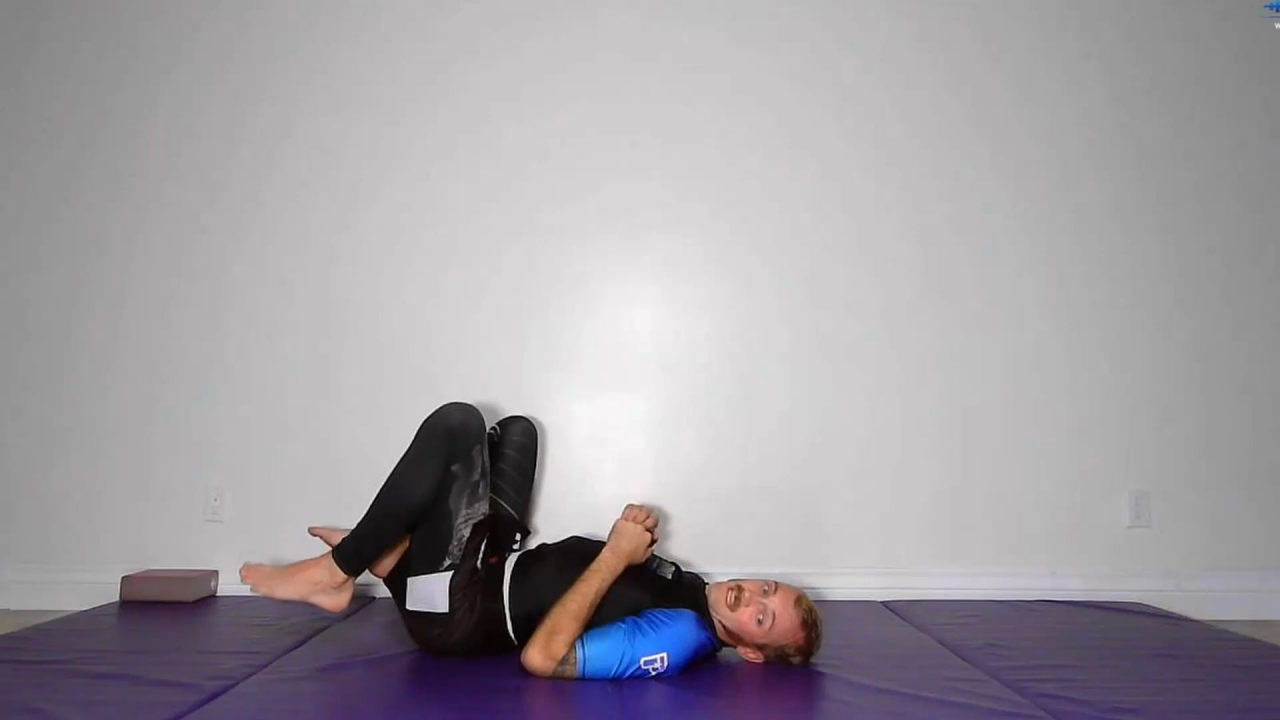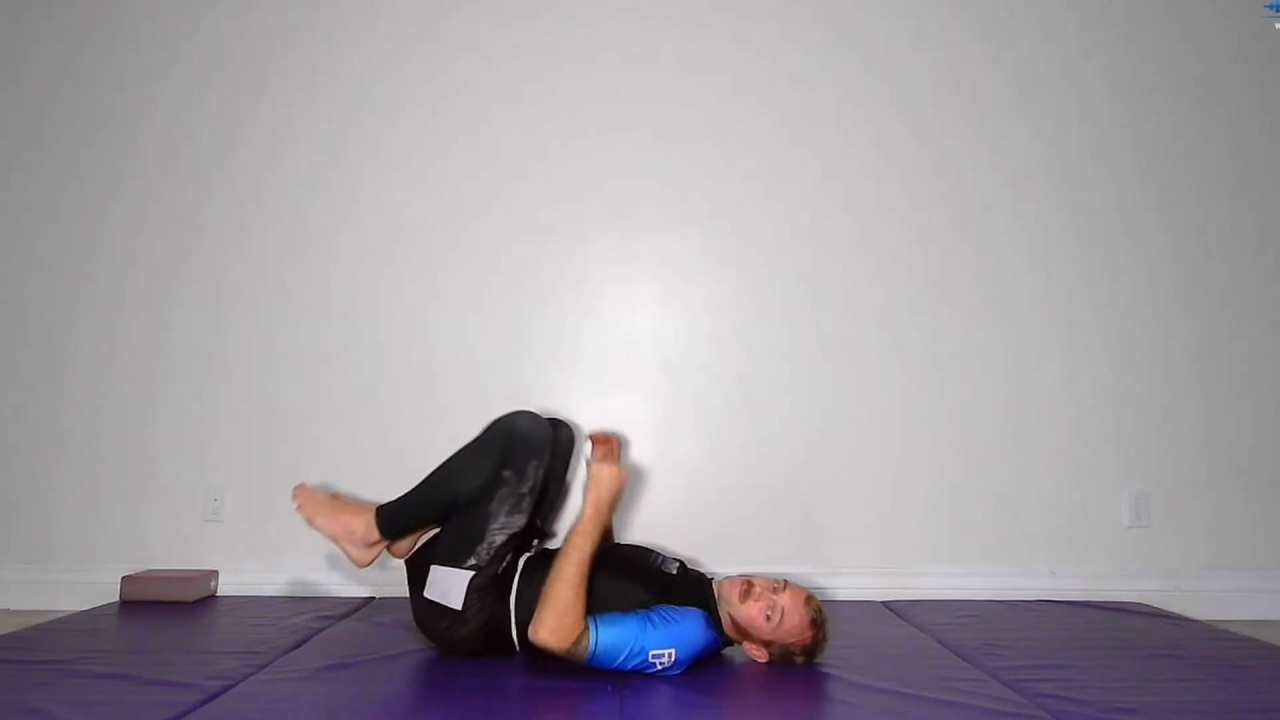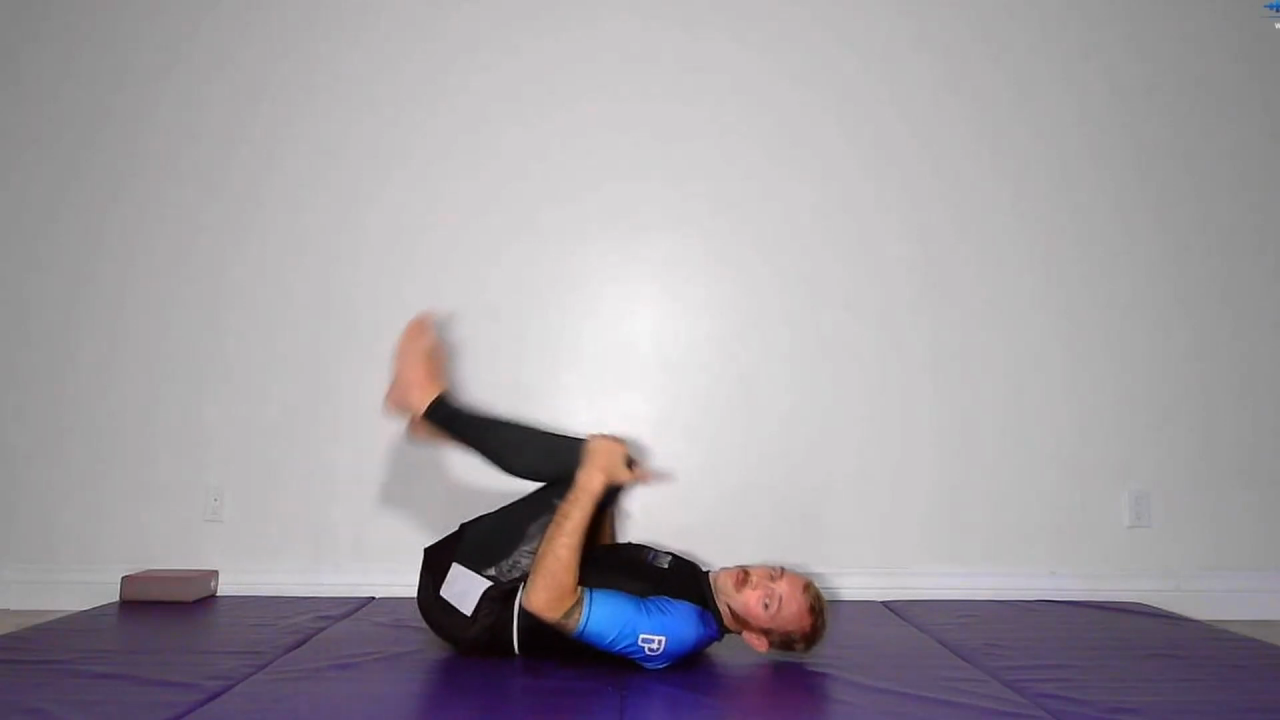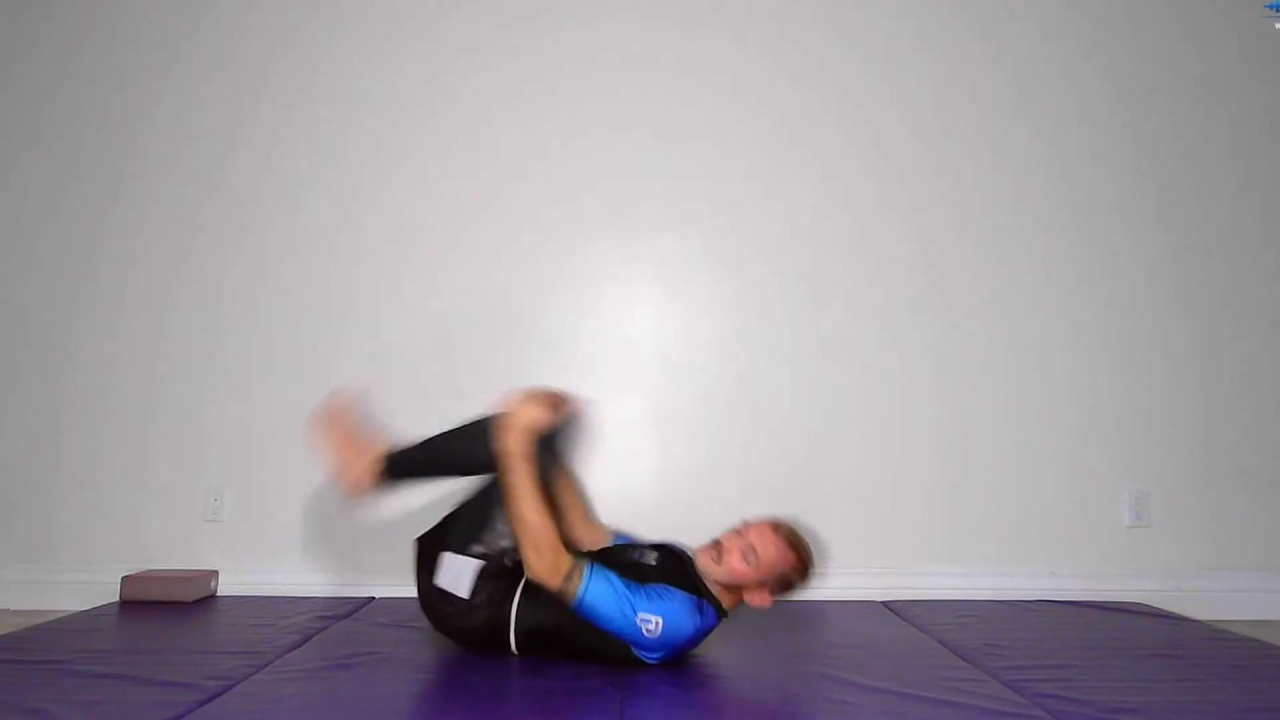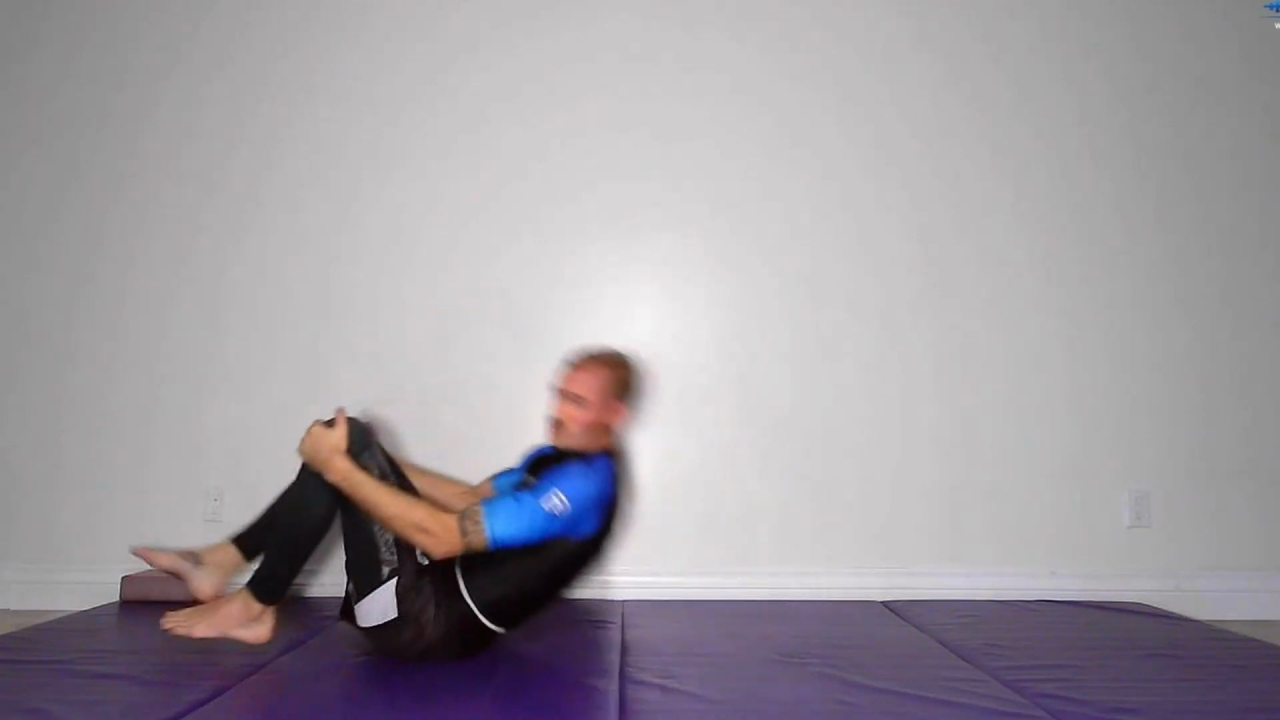
dt=0.5s
person 1, frame 1
left shoulder: (677, 643)
right shoulder: (694, 590)
left elbow: (541, 657)
left wrist: (616, 556)
right wrist: (632, 540)
left hip: (458, 611)
right hip: (499, 567)
left knee: (457, 425)
right knee: (516, 429)
left ankle: (338, 570)
right ankle: (392, 550)
person 1, frame 2
left shoulder: (684, 638)
right shoulder: (700, 588)
left elbow: (550, 634)
left wrist: (596, 504)
right wrist: (605, 494)
left hip: (467, 610)
right hip: (513, 569)
left knee: (523, 433)
right knee: (551, 433)
left ankle: (375, 526)
right ankle: (419, 534)
person 1, frame 3
left shoulder: (676, 632)
right shoulder: (691, 582)
left elbow: (543, 601)
right elbow: (601, 561)
left wrist: (592, 483)
right wrist: (603, 478)
left hip: (470, 614)
right hip: (494, 585)
left knee: (589, 473)
right knee: (599, 462)
left ankle: (428, 401)
right ankle: (436, 409)
person 1, frame 4
left shoulder: (671, 620)
right shoulder: (679, 566)
left elbow: (548, 567)
right elbow: (589, 537)
left wrist: (517, 444)
right wrist: (536, 437)
left hip: (471, 603)
right hip: (500, 588)
left knee: (518, 445)
right knee: (536, 438)
left ankle: (374, 468)
right ankle: (379, 465)
person 1, frame 5
left shoulder: (583, 485)
right shoulder: (557, 457)
left elbow: (440, 537)
right elbow: (475, 500)
left wrist: (340, 468)
right wrist: (380, 466)
left hip: (432, 622)
right hip: (448, 591)
left knee: (340, 456)
right knee: (348, 445)
left ankle: (254, 609)
right ankle: (227, 560)
